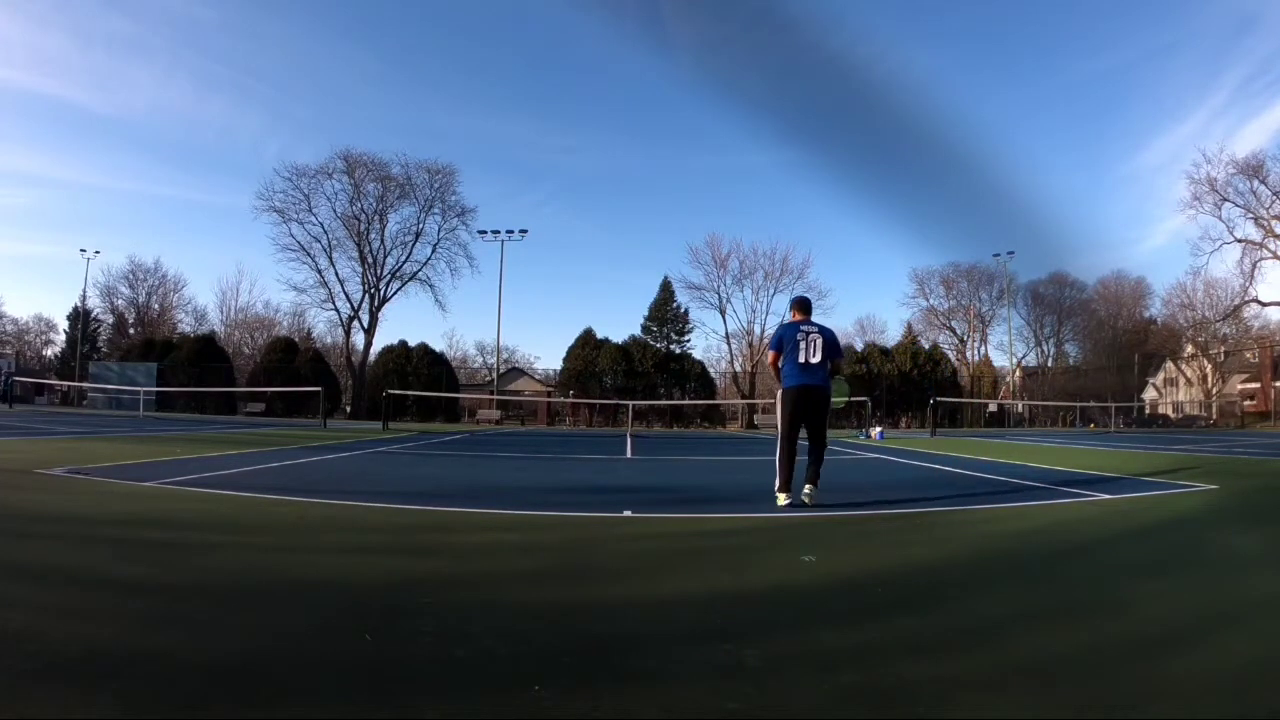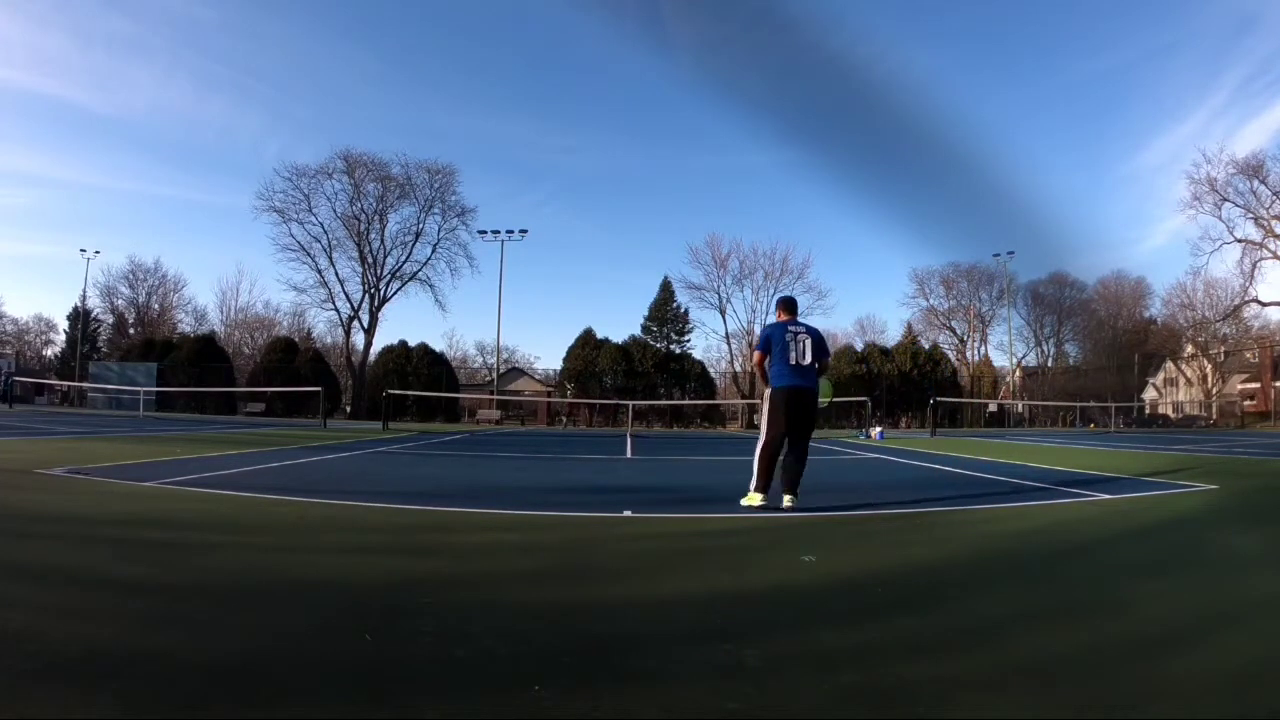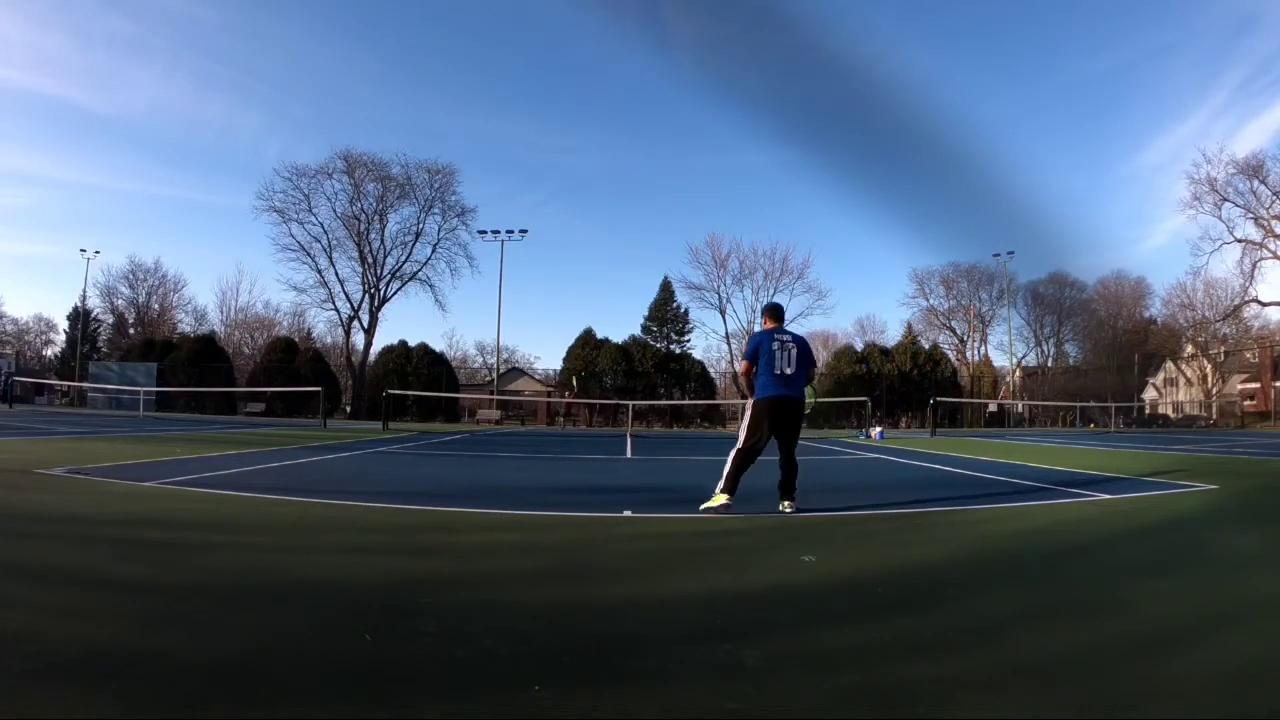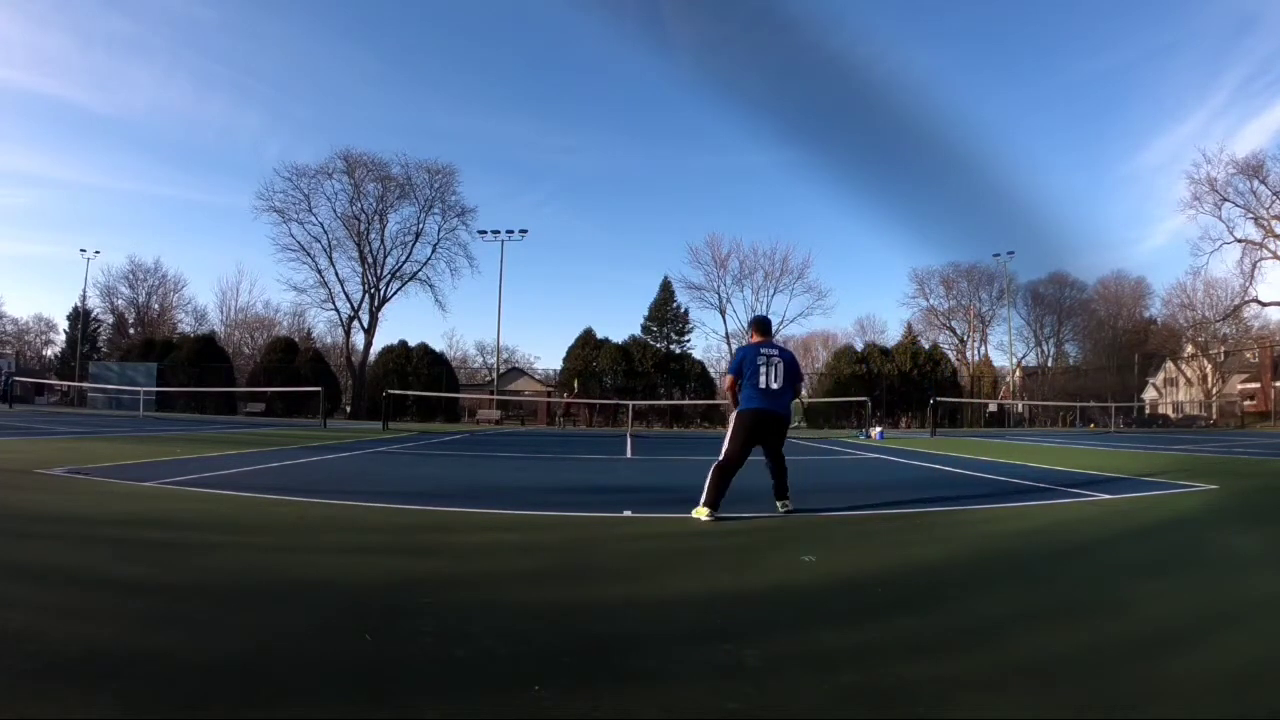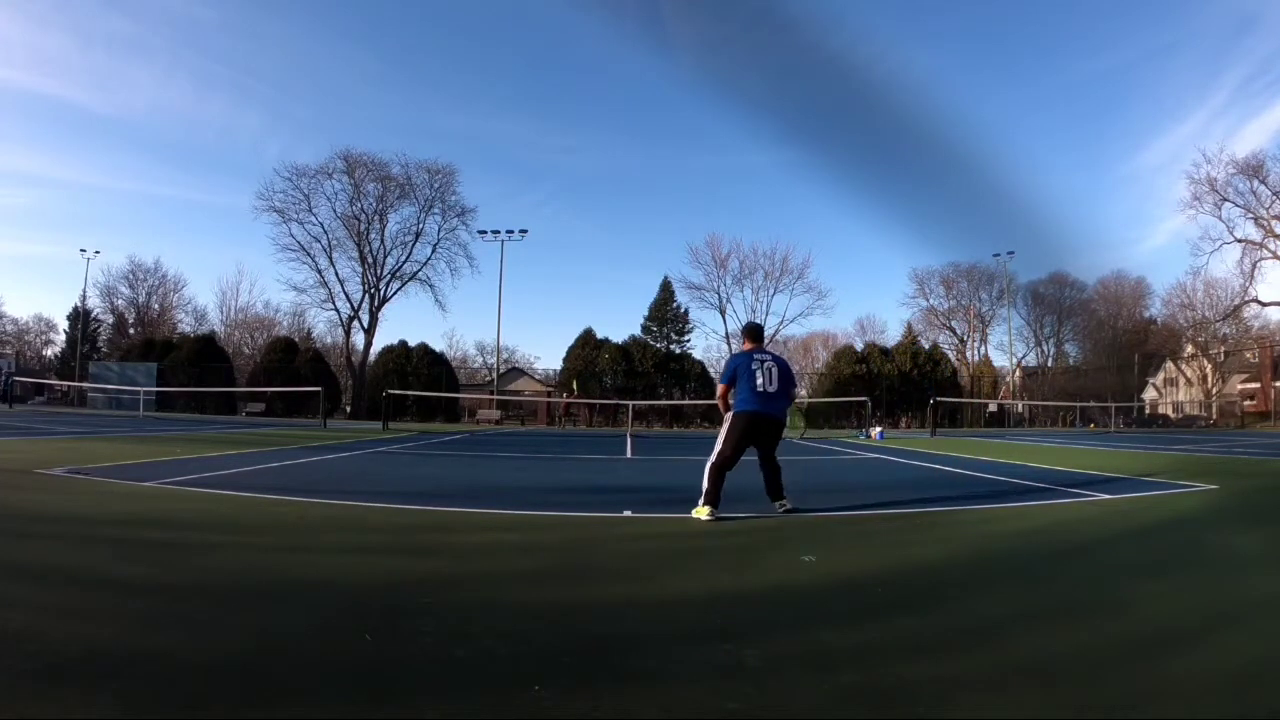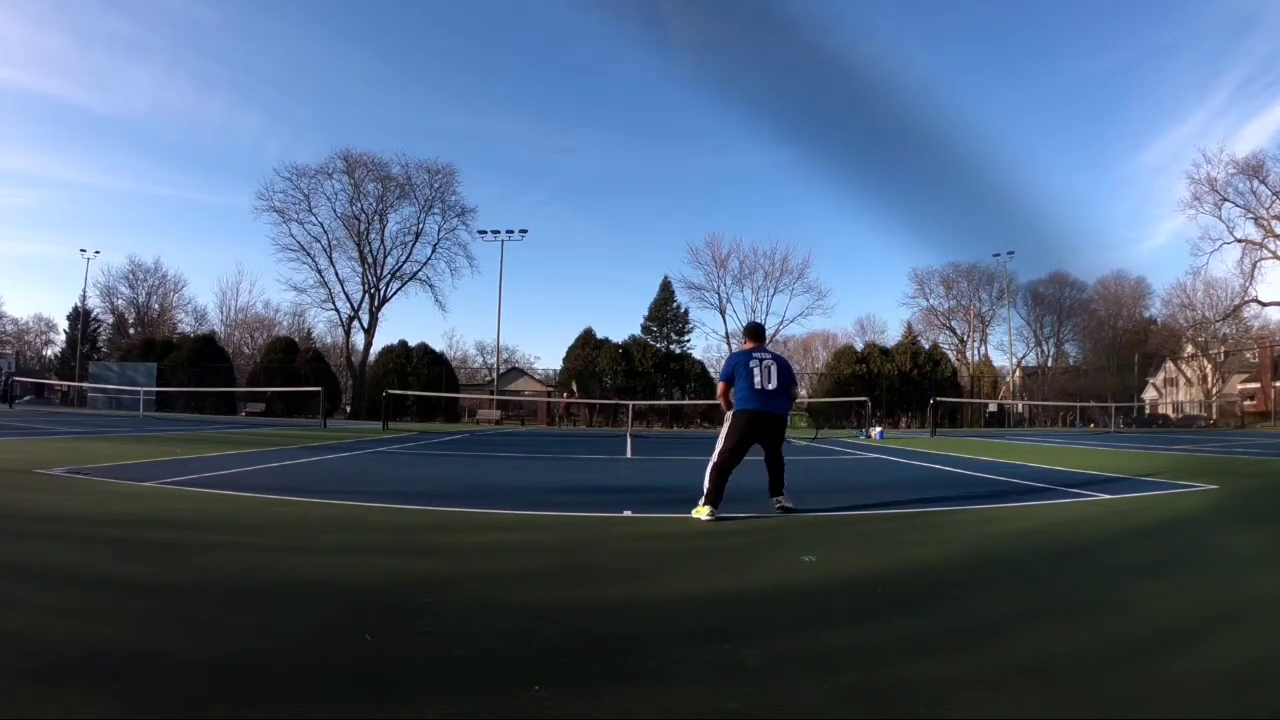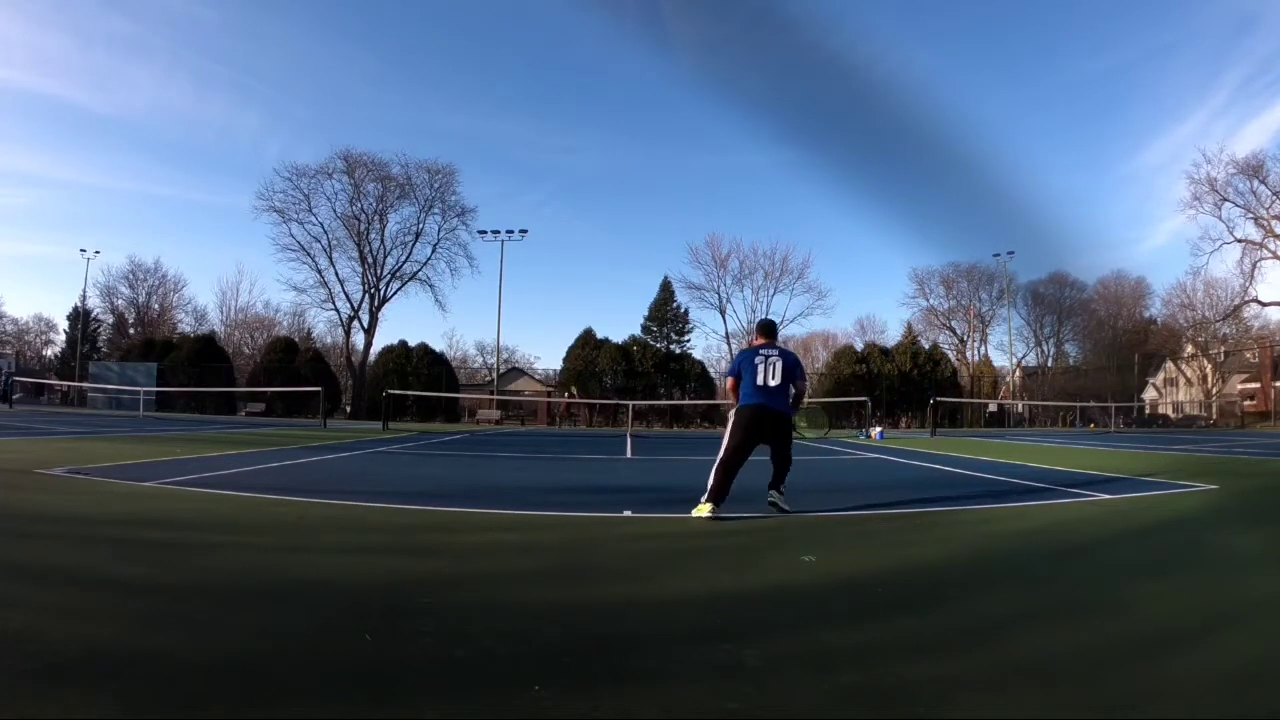
dt=0.1s
person 1, frame 1
left shoulder: (785, 329)
right shoulder: (828, 333)
left elbow: (771, 360)
right elbow: (837, 365)
left wrist: (782, 380)
left hip: (793, 390)
right hip: (820, 392)
left knee: (787, 443)
right knee: (817, 443)
left ankle: (784, 492)
right ankle: (811, 485)
person 1, frame 2
left shoulder: (771, 330)
right shoulder: (813, 333)
left elbow: (757, 361)
right elbow: (824, 366)
left wrist: (766, 382)
left hip: (782, 392)
right hip: (809, 394)
left knee: (769, 444)
right knee: (798, 448)
left ankle: (759, 493)
right ankle: (790, 494)
person 1, frame 3
left shoulder: (758, 338)
right shoulder: (801, 341)
left elbow: (745, 371)
right elbow: (810, 375)
left wrist: (752, 393)
left hip: (766, 400)
right hip: (795, 403)
left knee: (744, 450)
right knee: (787, 454)
left ankle: (723, 496)
right ankle: (788, 500)
person 1, frame 4
left shoulder: (744, 352)
right shoulder: (787, 355)
left elbow: (729, 385)
right elbow: (798, 389)
left wrist: (738, 406)
left hip: (749, 412)
right hip: (780, 416)
left knee: (727, 462)
right knee: (775, 458)
left ankle: (707, 506)
right ankle: (783, 500)
person 1, frame 5
left shoulder: (737, 359)
right shoulder: (780, 362)
left elbow: (721, 393)
right elbow: (792, 396)
left wrist: (728, 414)
left hip: (745, 415)
right hip: (775, 419)
left knee: (719, 462)
right knee: (768, 460)
left ankle: (707, 506)
right ankle: (780, 500)
person 1, frame 6
left shoulder: (736, 358)
right shoulder: (781, 361)
left elbow: (722, 392)
right elbow: (792, 394)
left wrist: (731, 412)
left hip: (745, 414)
right hip: (776, 417)
left knee: (721, 462)
right knee: (774, 458)
left ankle: (708, 506)
right ankle: (779, 497)
person 1, frame 7
left shoulder: (744, 354)
right shoulder: (790, 357)
left elbow: (731, 387)
right elbow: (801, 389)
left wrist: (740, 406)
right wrist: (791, 410)
left hip: (748, 410)
right hip: (780, 414)
left knee: (728, 459)
right knee: (782, 458)
left ankle: (710, 503)
right ankle: (776, 492)
